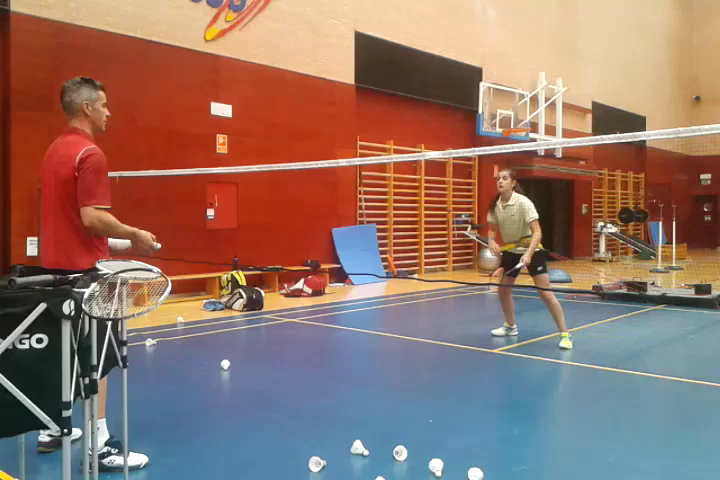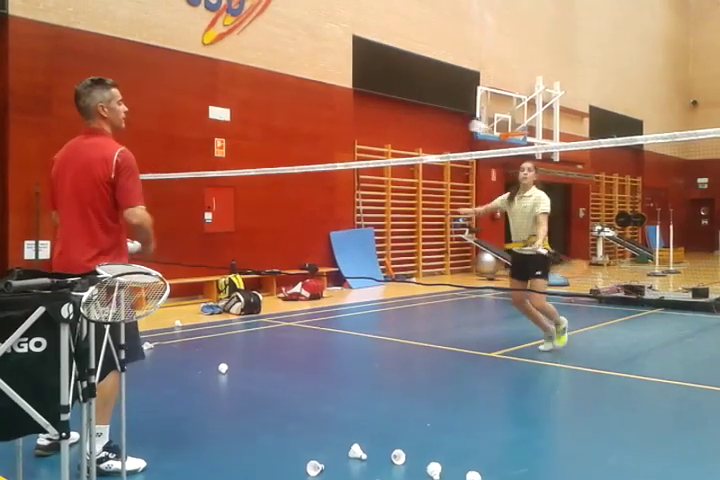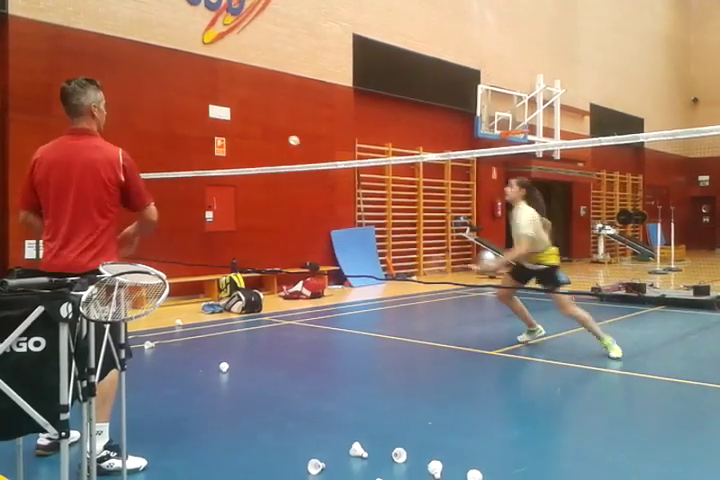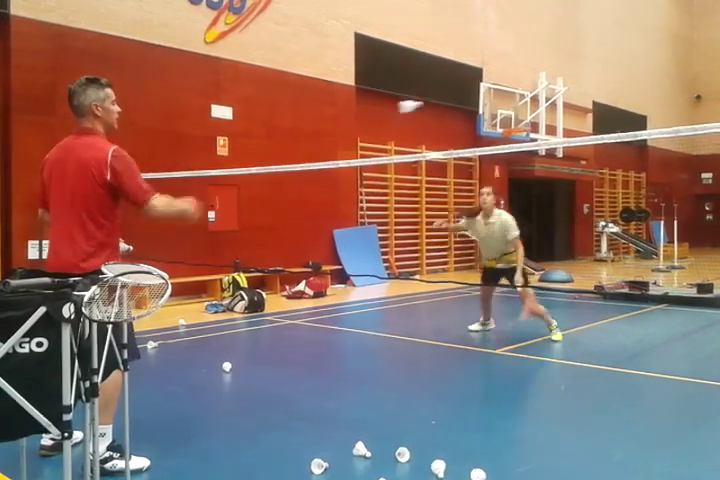
dt=1s
person 1, frame 1
left shoulder: (55, 151)
right shoulder: (88, 154)
right elbow: (92, 218)
left wrist: (114, 239)
right wrist: (135, 235)
left hip: (56, 268)
right hip: (84, 271)
left ankle: (51, 429)
right ankle: (100, 446)
person 1, frame 2
left shoulder: (63, 155)
right shoulder: (118, 156)
left elbow: (58, 216)
right elbow: (136, 218)
right wrist: (148, 243)
left hip: (66, 270)
right knee: (110, 360)
left ankle: (49, 432)
right ankle: (99, 450)
person 1, frame 3
left shoulder: (42, 156)
right shoulder: (116, 157)
left elbow: (27, 217)
right elbow: (149, 217)
right wrist: (130, 237)
left hip: (53, 271)
right hip: (94, 273)
right knee: (107, 360)
left ankle: (49, 433)
right ankle: (101, 449)
person 1, frame 4
left shoulder: (53, 155)
right shoulder: (111, 155)
left elbow: (45, 215)
right elbow: (153, 205)
right wrist: (184, 207)
left hip: (58, 271)
right hip: (94, 273)
right knee: (112, 361)
left ankle: (52, 433)
right ankle: (104, 451)
person 2, frame 1
left shoulder: (523, 202)
right shoulder: (495, 205)
left elbow: (537, 231)
right elbow: (492, 229)
left wrist: (528, 253)
right wrist: (492, 242)
left hip: (531, 251)
right hip: (510, 251)
left knee: (546, 293)
right knee: (503, 290)
left ankle: (565, 334)
right ankle: (510, 326)
person 2, frame 2
left shoulder: (541, 197)
right shoulder: (511, 197)
left elbow: (542, 222)
right elbow: (486, 208)
left wrist: (540, 241)
right wrist: (470, 211)
left hip: (538, 253)
right hip: (519, 253)
left knee: (537, 303)
right knee: (518, 301)
left ankle: (559, 323)
right ankle: (551, 335)
person 2, frame 3
left shoulder: (525, 215)
right shoulder: (517, 211)
left elbow: (523, 249)
right elbow: (546, 226)
left wrist: (501, 262)
left hip: (544, 264)
right hip: (526, 263)
left knee: (567, 308)
right knee: (503, 294)
left ankle: (605, 340)
right ankle: (533, 328)
person 2, frame 4
left shoulder: (505, 219)
right shoulder: (474, 219)
left elbow: (518, 247)
right elbow: (457, 227)
left wrist: (519, 271)
right wrist: (444, 225)
left hip: (510, 262)
right hip: (490, 263)
left knee: (530, 305)
right knee: (485, 296)
left ankle: (552, 325)
right ankle: (486, 321)
